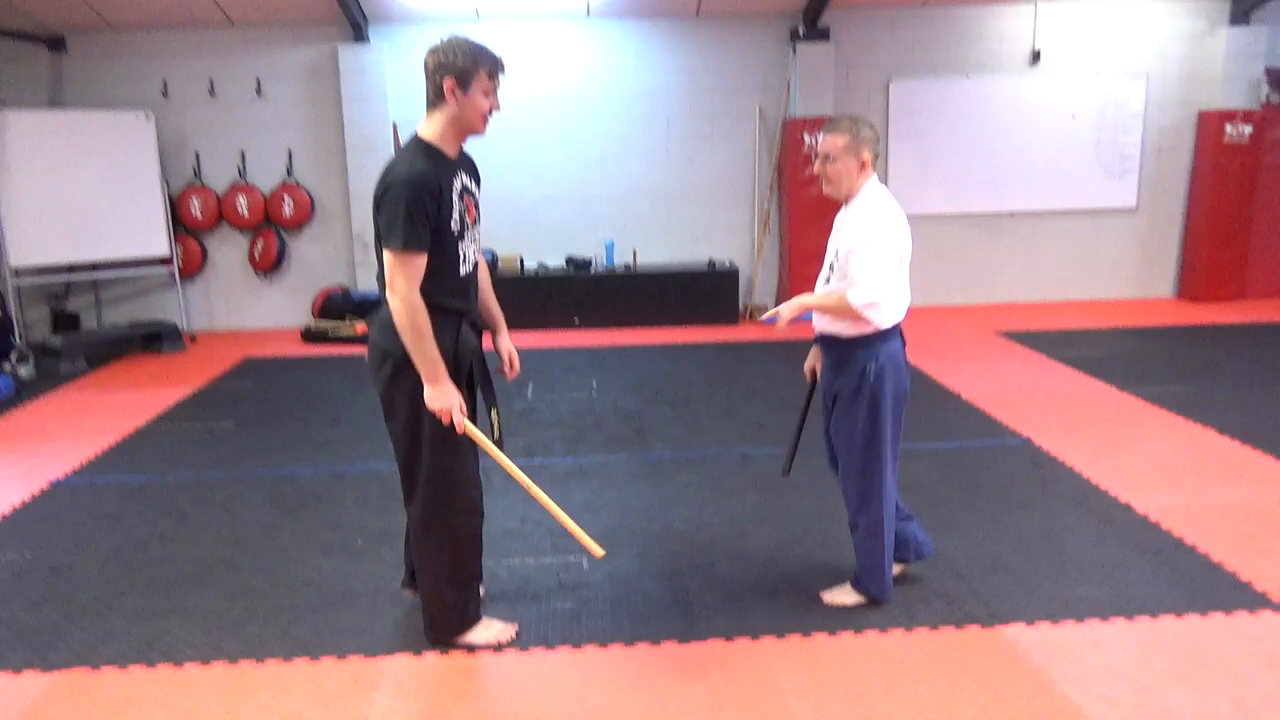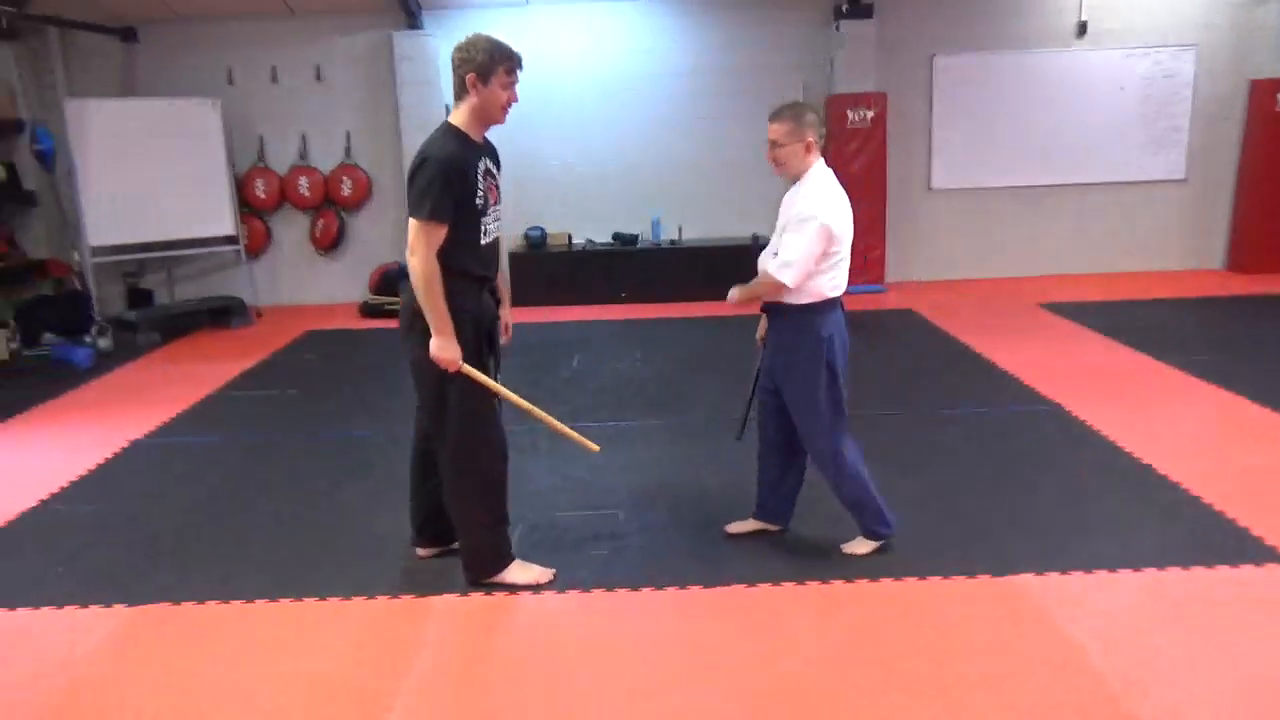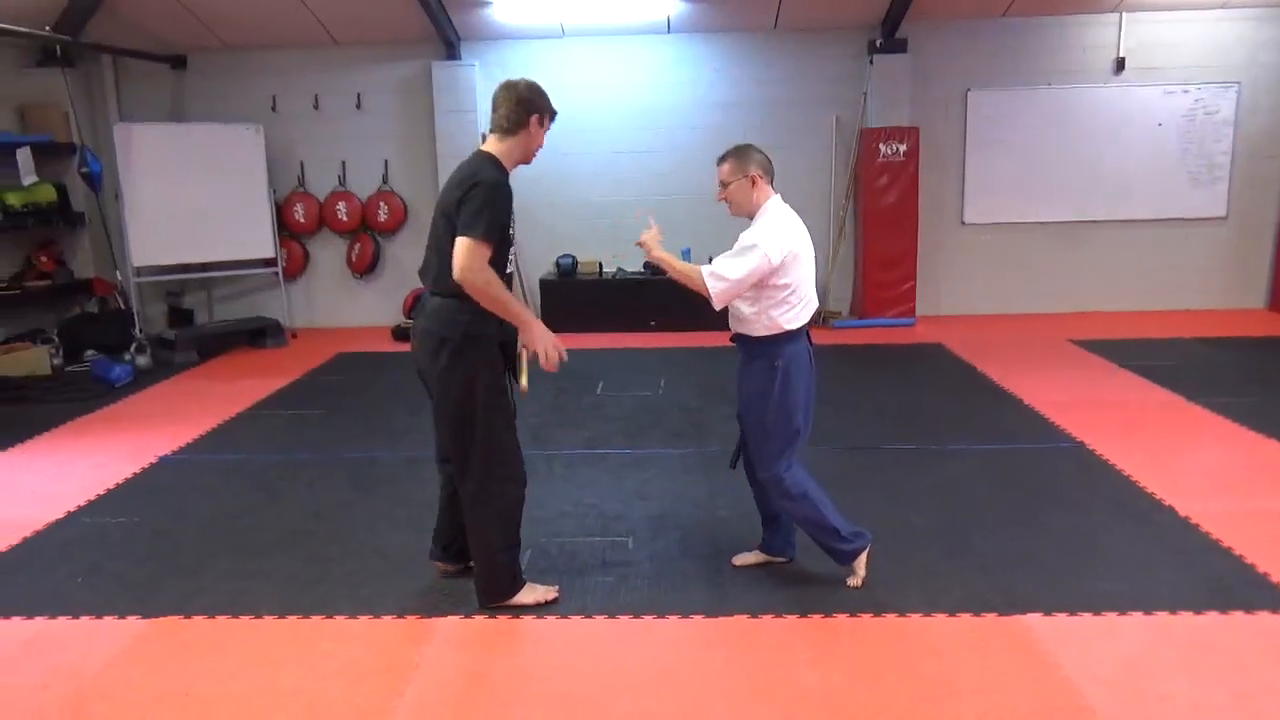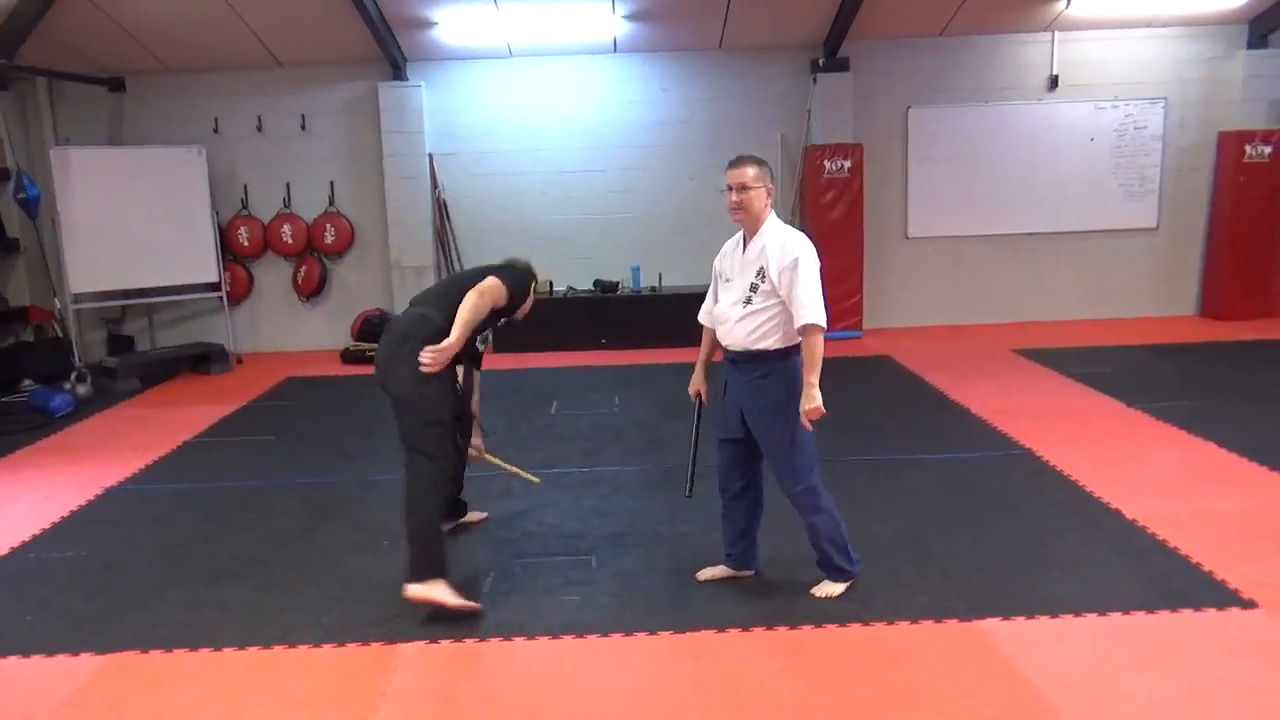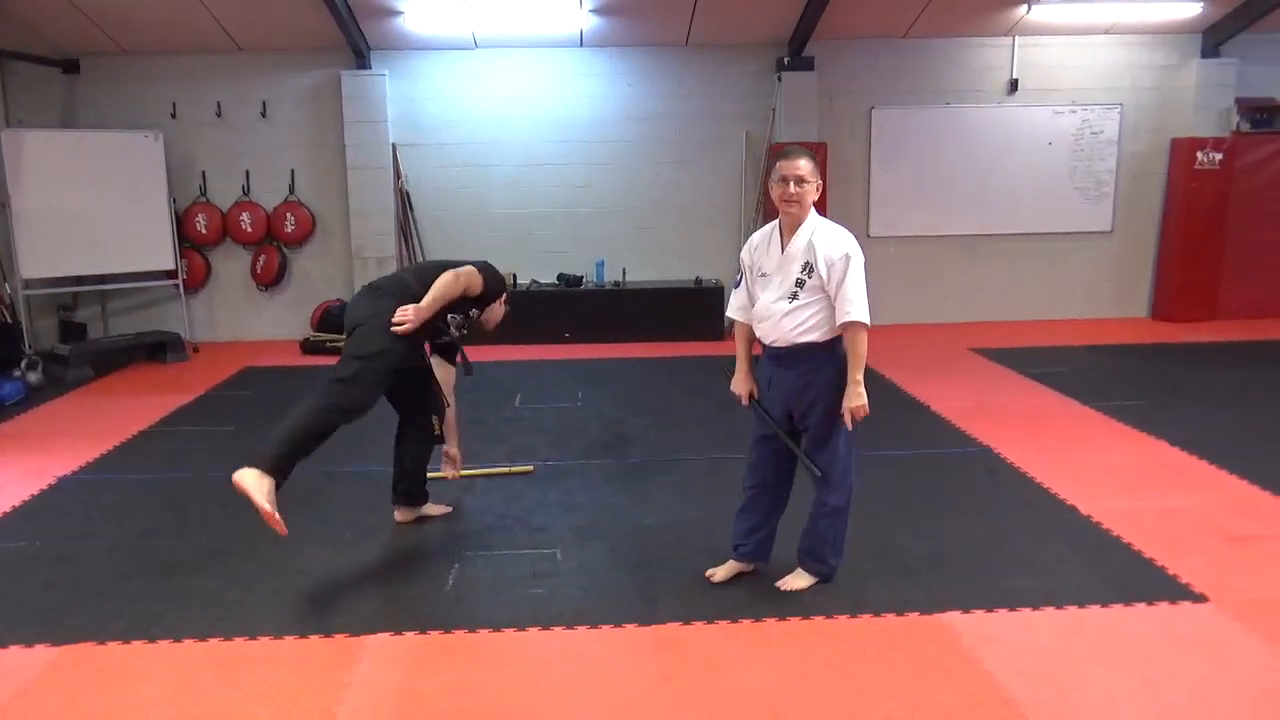
dt=0.7s
person 1, frame 1
left shoulder: (463, 165)
right shoulder: (412, 176)
right elbow: (402, 289)
left wrist: (498, 329)
right wrist: (438, 382)
left hip: (454, 339)
right hip: (416, 351)
left knee: (436, 472)
right knee: (447, 485)
left ankle: (426, 572)
right ankle: (452, 616)
person 1, frame 2
left shoulder: (485, 152)
right shoulder: (442, 158)
right elbow: (421, 252)
left wrist: (501, 303)
right wrist: (441, 333)
left hip: (471, 308)
right hip: (446, 314)
left knee: (442, 427)
right knee: (474, 436)
left ankle: (434, 532)
right ankle: (490, 558)
person 1, frame 3
left shoulder: (476, 171)
right shoulder: (491, 181)
right elbow: (467, 269)
left wrist: (512, 326)
right wrist: (531, 326)
left hip: (450, 330)
right hip: (459, 337)
left knee: (464, 449)
right knee: (494, 462)
left ankle: (452, 550)
right ankle: (501, 584)
person 1, frame 4
right shoulder: (516, 280)
left elbow: (470, 359)
right elbow: (485, 291)
left wrist: (472, 429)
right wrist: (454, 343)
left hip: (399, 350)
right hip: (417, 349)
left knee: (450, 430)
right knee: (431, 453)
left ankle: (447, 512)
right ankle: (426, 578)
person 1, frame 5
left shoulder: (454, 324)
right shoulder: (490, 282)
left elbow: (440, 391)
right elbow: (458, 279)
left wrist: (449, 443)
right wrist: (424, 311)
left hip: (387, 326)
right hip: (377, 316)
left knee: (427, 406)
right knee: (346, 394)
left ankle: (410, 501)
right ankle: (262, 472)
person 2, frame 1
left shoulder: (880, 222)
right shoulder: (851, 213)
left elbow: (866, 301)
left wrist: (804, 304)
right wrist: (822, 345)
left hip: (871, 362)
right hip: (846, 355)
left knee: (864, 472)
right knee: (851, 462)
left ankle: (869, 581)
right ankle: (907, 543)
person 2, frame 2
left shoulder: (820, 202)
right shoulder: (801, 189)
left elbow: (782, 275)
left wrist: (743, 293)
right wrist: (770, 314)
left hip: (812, 330)
right hip: (790, 324)
left knee: (824, 437)
right knee: (775, 427)
left ankle: (876, 526)
right ankle: (771, 513)
person 2, frame 3
left shoulder: (769, 235)
right shoulder: (775, 222)
left elbow: (709, 284)
left wrist: (657, 253)
left hip: (775, 360)
right hip: (768, 354)
left knee: (776, 466)
right knee: (758, 458)
left ankle: (849, 545)
right ankle: (776, 544)
person 2, frame 4
left shoulder: (791, 246)
right shoulder: (729, 251)
left elbow: (811, 323)
right elbow: (714, 316)
left wrist: (811, 387)
right wrist: (700, 370)
left hip: (775, 374)
right hip: (737, 374)
left knee: (799, 478)
right knee: (734, 475)
left ankle: (841, 568)
right ankle: (739, 559)
person 2, frame 5
left shoulder: (836, 244)
right shoulder: (758, 244)
left elbow: (854, 320)
right elbow: (744, 312)
left wrist: (855, 384)
right wrist: (742, 370)
left hip: (820, 368)
right hip: (773, 367)
left knee: (830, 472)
right knee: (764, 466)
left ankle: (816, 562)
right ankle: (746, 553)
